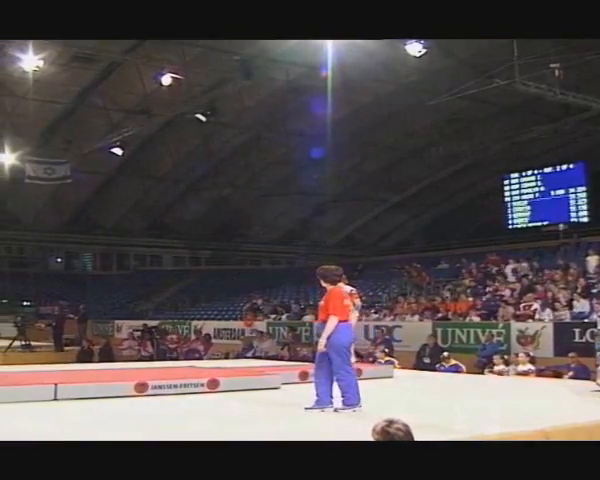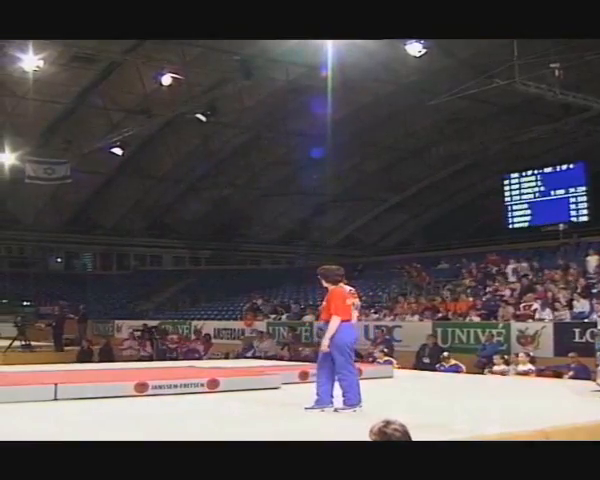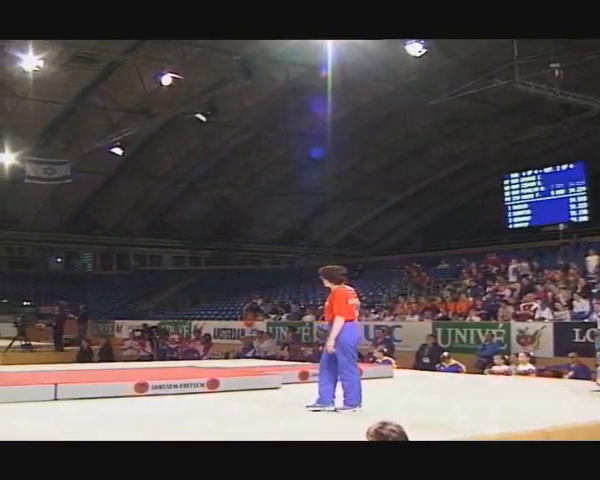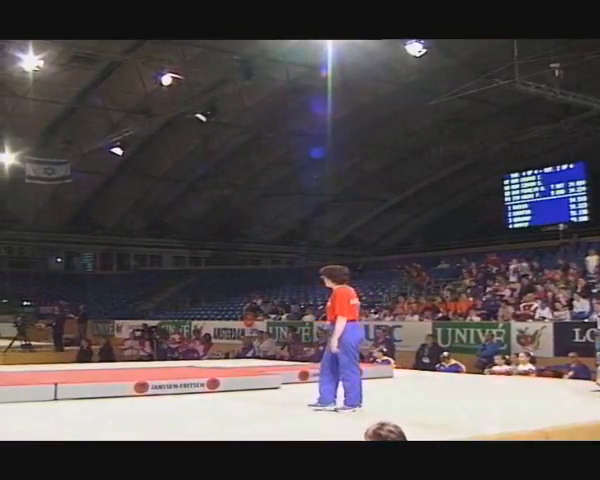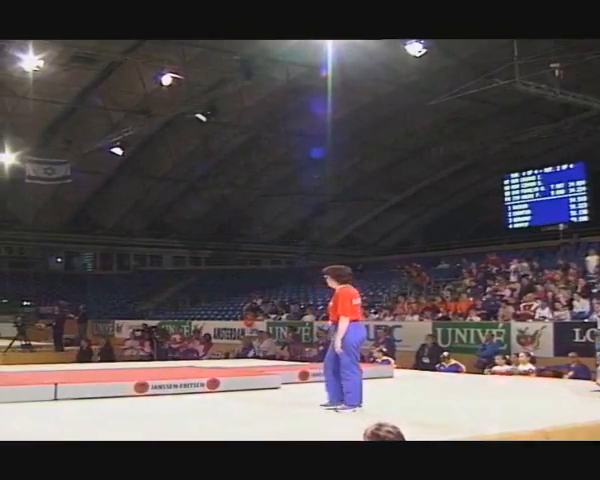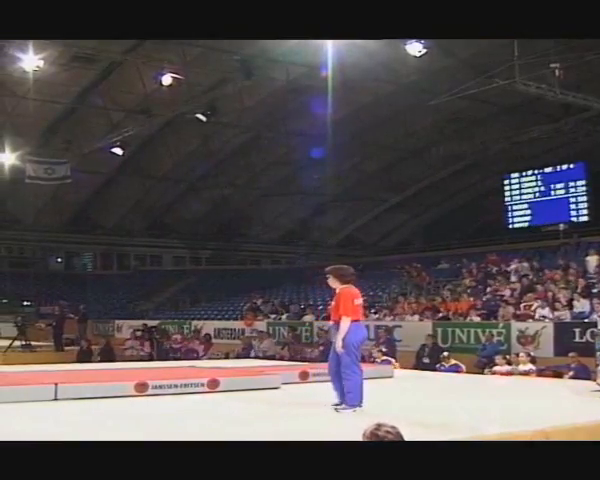
dt=0.1s
person 1, frame 1
left shoulder: (335, 293)
right shoulder: (335, 292)
left elbow: (334, 318)
left wrist: (323, 337)
left hip: (337, 333)
right hip: (333, 333)
left knee: (342, 368)
right knee: (322, 368)
left ankle: (352, 402)
right ankle: (324, 401)
person 1, frame 2
left shoulder: (336, 293)
right shoulder: (340, 291)
left elbow: (336, 318)
left wrist: (326, 338)
left hip: (340, 332)
right hip: (338, 332)
left knee: (344, 368)
right knee: (324, 367)
left ankle: (352, 402)
right ankle: (324, 401)
person 1, frame 3
left shoulder: (339, 293)
right shoulder: (343, 291)
left elbow: (340, 318)
left wrist: (331, 338)
left hip: (344, 332)
right hip: (342, 332)
left knee: (347, 368)
right knee: (327, 366)
left ankle: (353, 402)
right ankle: (325, 401)
person 1, frame 4
left shoulder: (341, 293)
right shoulder: (347, 291)
left elbow: (342, 318)
left wrist: (335, 338)
left hip: (346, 332)
right hip: (344, 332)
left knee: (348, 368)
right knee: (328, 366)
left ankle: (353, 402)
right ankle: (326, 400)
person 1, frame 5
left shoulder: (343, 293)
right shoulder: (349, 291)
left elbow: (345, 318)
left wrist: (338, 339)
left hip: (348, 332)
right hip: (347, 331)
left knee: (348, 368)
right knee: (331, 365)
left ankle: (352, 402)
right ankle: (336, 399)
person 1, frame 6
left shoulder: (345, 292)
right shoulder: (351, 291)
left elbow: (346, 318)
left wrist: (339, 338)
left hip: (349, 332)
right hip: (351, 331)
left knee: (349, 368)
right knee: (335, 366)
left ankle: (353, 402)
right ankle: (345, 398)
